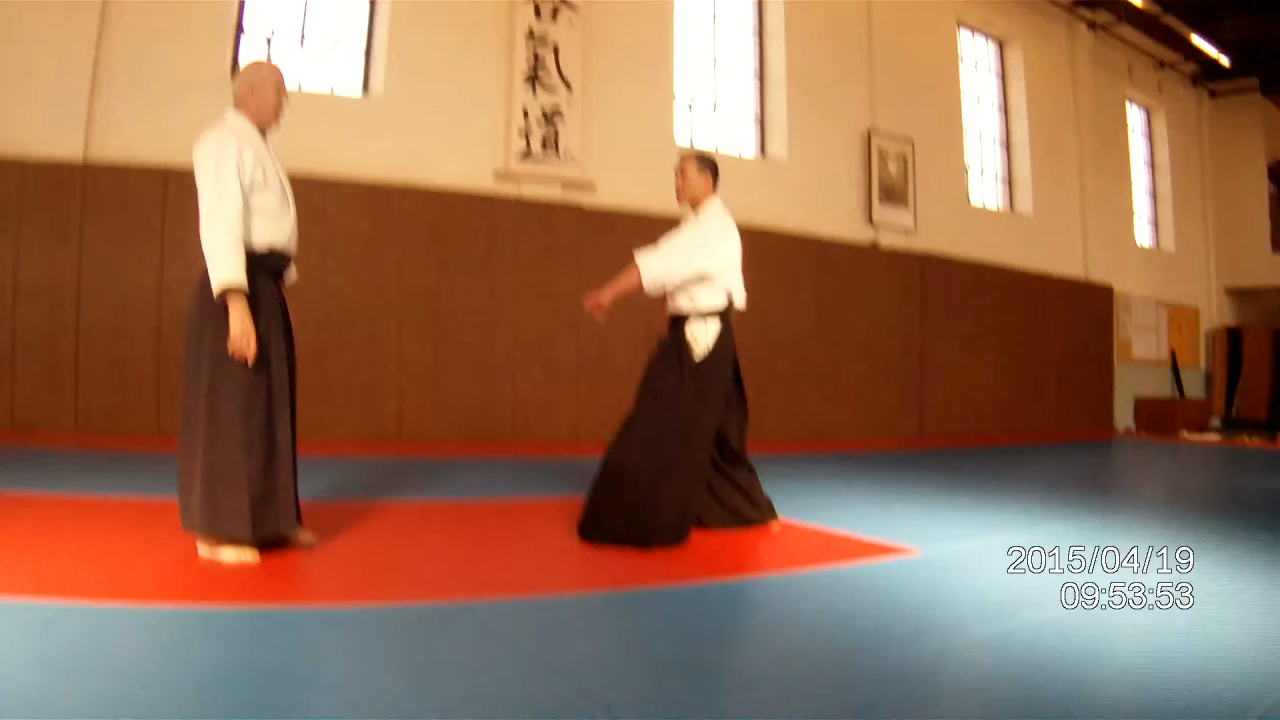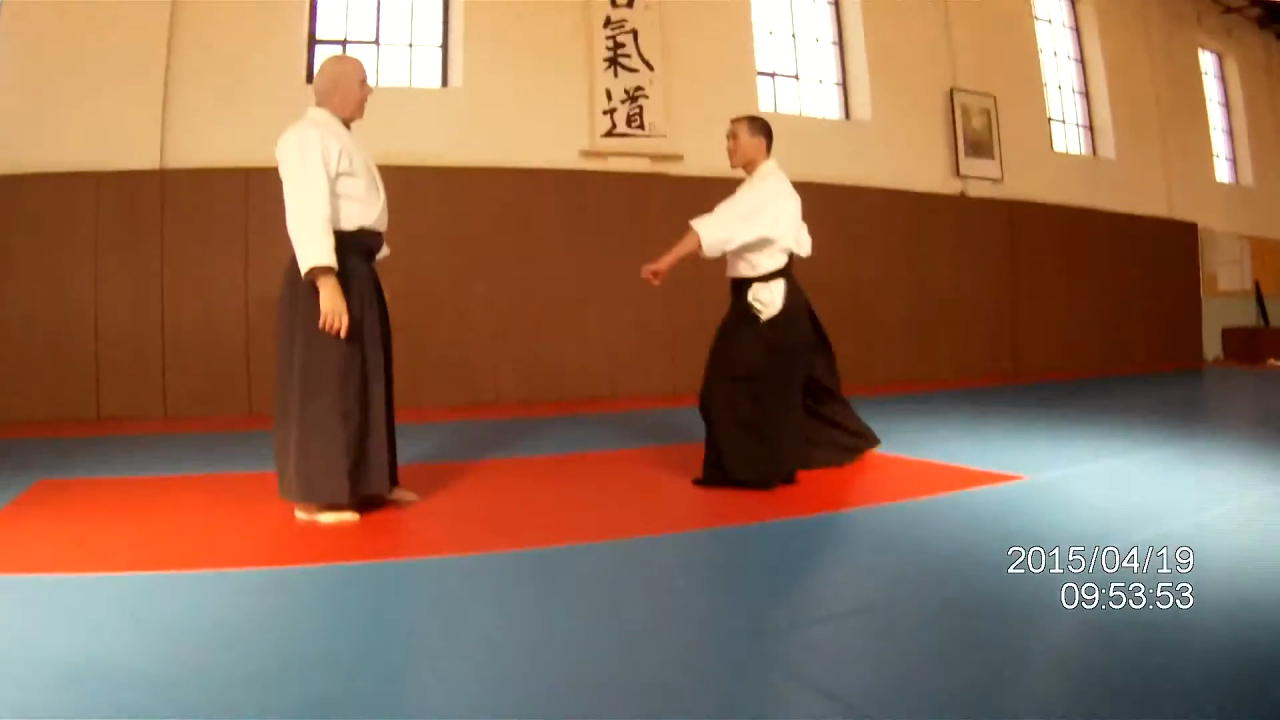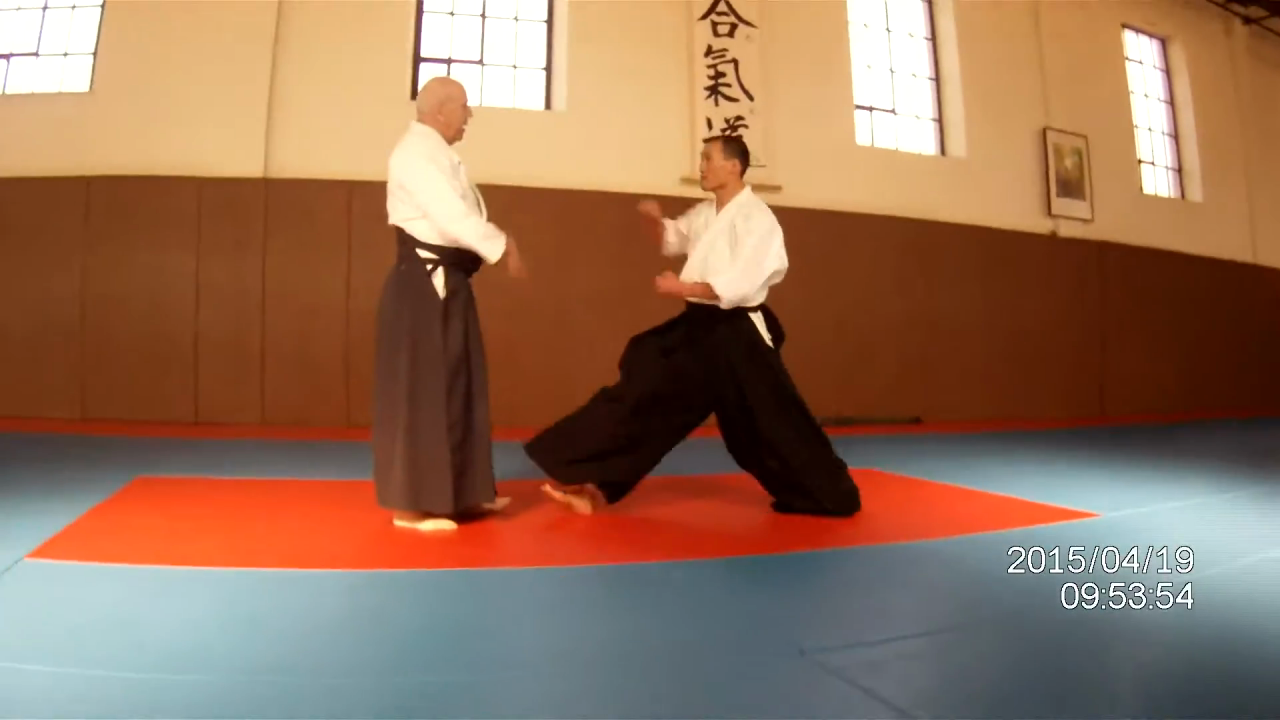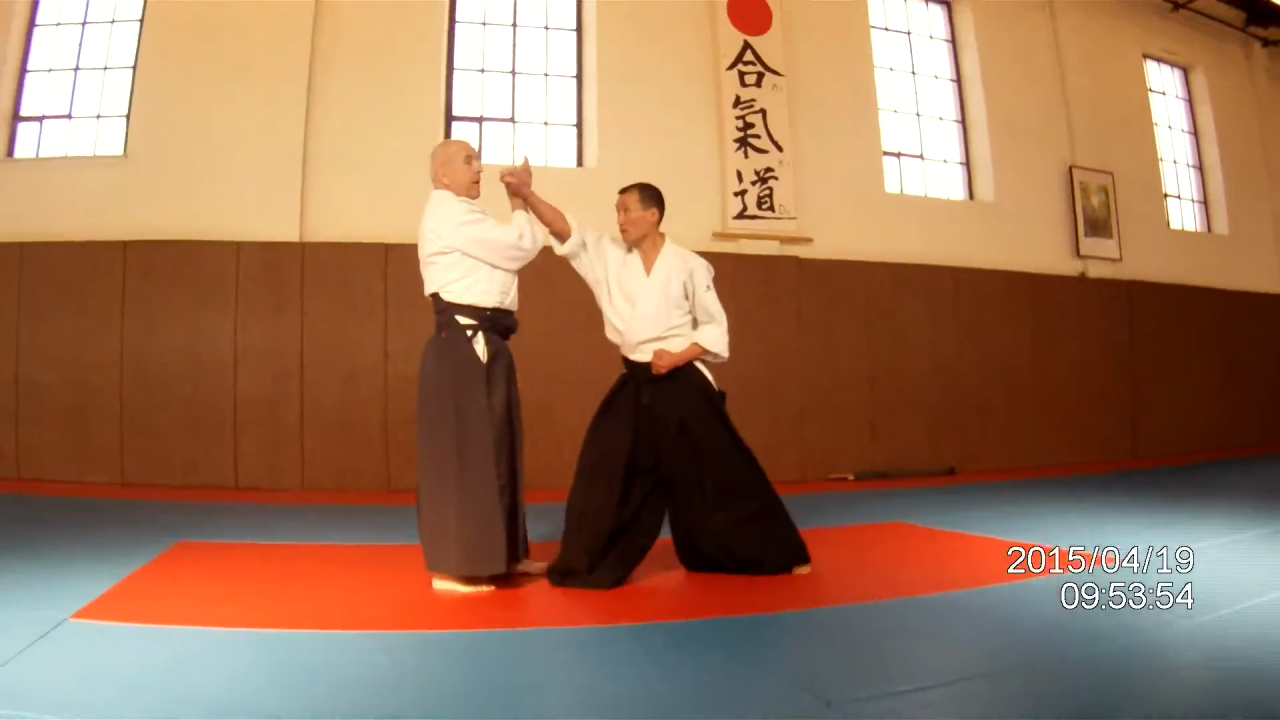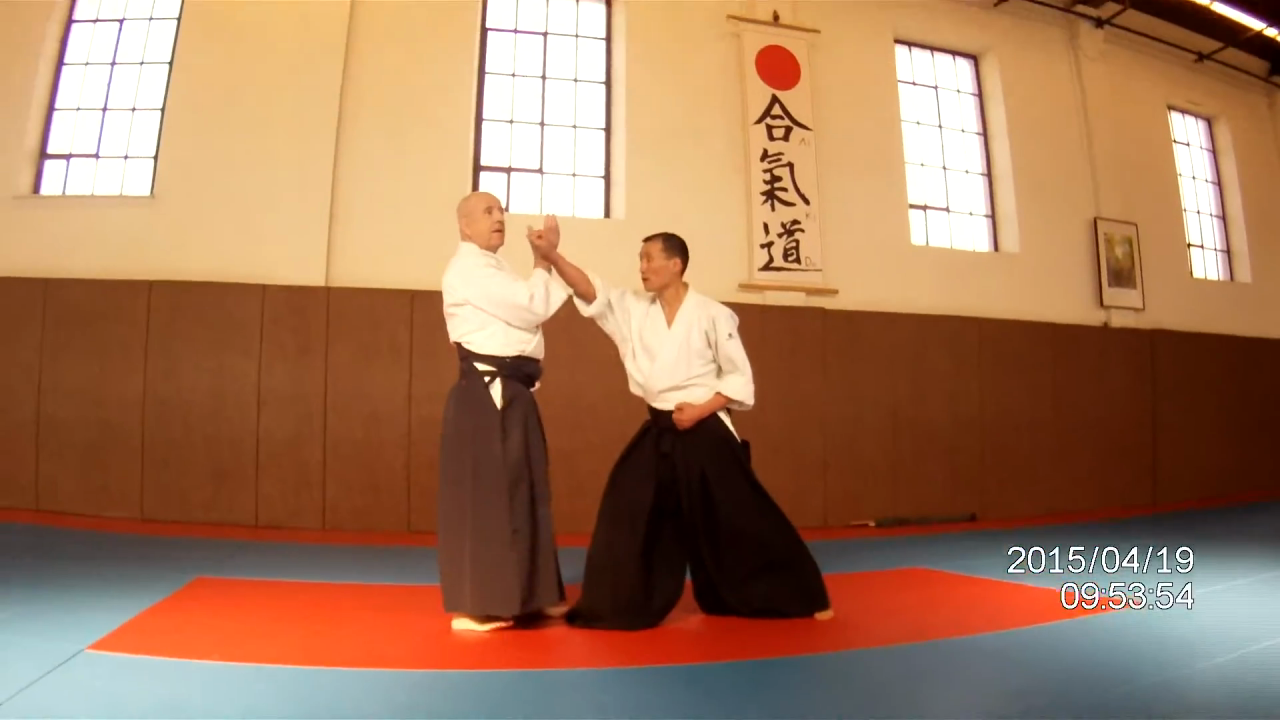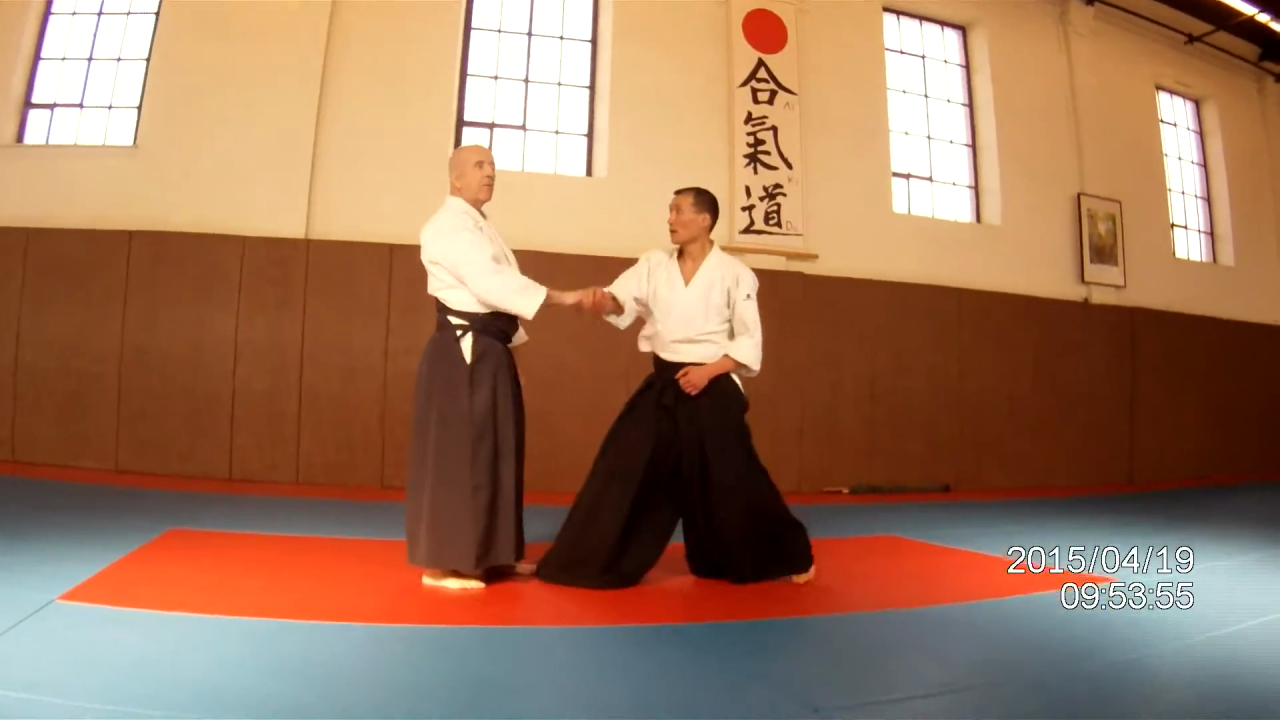
dt=0.4s
person 1, frame 1
left shoulder: (253, 144)
right shoulder: (225, 142)
right elbow: (220, 224)
right wrist: (237, 302)
left hip: (263, 288)
right hip: (238, 290)
left knee: (265, 408)
right knee: (230, 409)
left ankle: (267, 520)
right ankle: (215, 532)
person 1, frame 2
left shoulder: (338, 137)
right shoulder: (308, 136)
right elbow: (307, 213)
left wrist: (354, 272)
right wrist: (327, 281)
left hip: (355, 267)
right hip: (326, 271)
left knee: (362, 377)
right knee: (324, 382)
left ankle: (368, 482)
right ankle: (314, 497)
person 1, frame 3
left shoulder: (433, 152)
right shoulder: (418, 152)
right elbow: (455, 215)
left wrist: (493, 243)
right wrist: (504, 248)
left hip: (442, 282)
right hip: (423, 283)
left knee: (455, 387)
right knee: (421, 391)
left ankle: (459, 493)
right ankle: (411, 504)
person 1, frame 4
left shoulder: (460, 215)
right shoulder: (448, 215)
left elbow: (504, 252)
right elbow: (517, 247)
right wrist: (519, 201)
left hip: (479, 345)
right hip: (463, 348)
left knee: (489, 451)
right knee: (464, 454)
left ankle: (498, 555)
right ankle: (451, 568)
person 1, frame 5
left shoulder: (489, 268)
right shoulder: (468, 268)
right elbow: (530, 307)
right wrist: (544, 261)
left hip: (509, 395)
right hip: (486, 397)
left knee: (517, 496)
right knee: (485, 498)
left ankle: (519, 599)
right ankle: (471, 608)
person 1, frame 6
left shoulder: (476, 224)
right shoulder: (450, 224)
right elbow: (491, 282)
left wrist: (504, 344)
right wrist: (559, 297)
left hip: (488, 352)
right hip: (462, 353)
left knee: (493, 454)
right knee: (457, 457)
left ankle: (486, 554)
right ankle: (440, 565)
person 2, frame 1
left shoulder: (711, 225)
right shoulder: (714, 225)
left elbow: (660, 261)
right elbow: (735, 293)
left wrist: (607, 293)
left hip: (698, 338)
right hip: (705, 337)
left knee: (663, 429)
right knee: (714, 431)
left ankle: (641, 523)
right ankle: (747, 508)
person 2, frame 2
left shoulder: (767, 188)
right shoulder: (767, 186)
left elbow: (717, 228)
right elbow: (801, 243)
left wrist: (665, 262)
left hip: (764, 300)
right hip: (769, 297)
left knee: (733, 387)
right knee: (803, 383)
left ankle: (754, 467)
right ankle: (849, 443)
person 2, frame 3
left shoulder: (753, 217)
right shoulder: (710, 211)
left elbow: (741, 280)
right elbow: (677, 239)
left wrist: (684, 287)
right wrist: (659, 220)
left hip: (738, 333)
right hip: (698, 329)
left knee: (774, 420)
right knee: (642, 392)
left ankle: (829, 495)
right ankle: (591, 483)
person 2, frame 4
left shoulder: (689, 265)
right shoulder: (609, 256)
left elbow: (715, 329)
right elbow: (567, 230)
left wrist: (678, 357)
right wrist: (527, 195)
left hip: (684, 384)
right hip: (636, 386)
left knee: (723, 473)
right knee: (606, 471)
left ankle: (778, 553)
right ankle: (595, 564)
person 2, frame 5
left shoulder: (712, 315)
right shoulder: (633, 310)
left elbow: (739, 379)
right elbow: (591, 293)
left wrist: (702, 410)
right wrist: (552, 256)
left hip: (706, 433)
right hip: (658, 433)
left knee: (743, 519)
right knee: (626, 513)
left ankle: (803, 596)
right ankle: (617, 605)
person 2, frame 6
left shoulder: (736, 275)
right shoulder: (655, 265)
left elbow: (748, 343)
right elbow: (624, 299)
left wrist: (709, 371)
right wrist: (602, 299)
left hip: (715, 389)
right hip: (663, 385)
left knee: (735, 480)
right knee: (623, 471)
left ankle: (787, 558)
right ankle: (593, 563)
